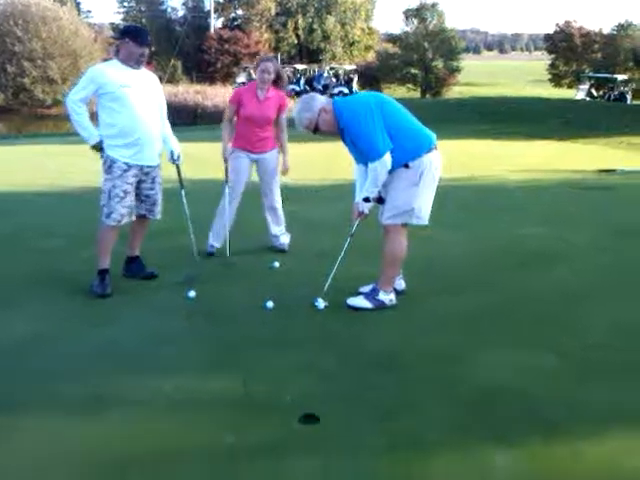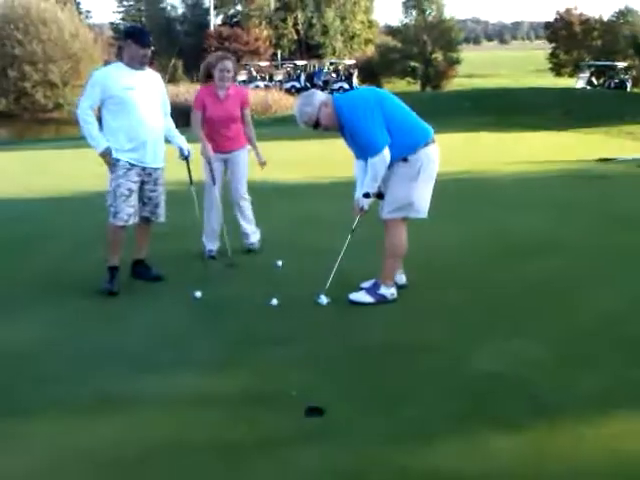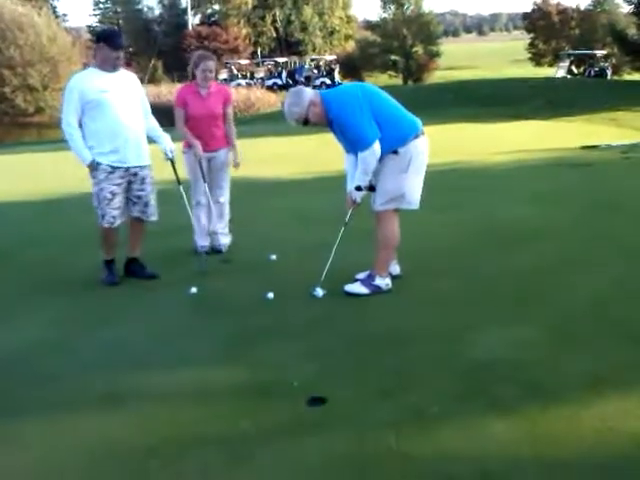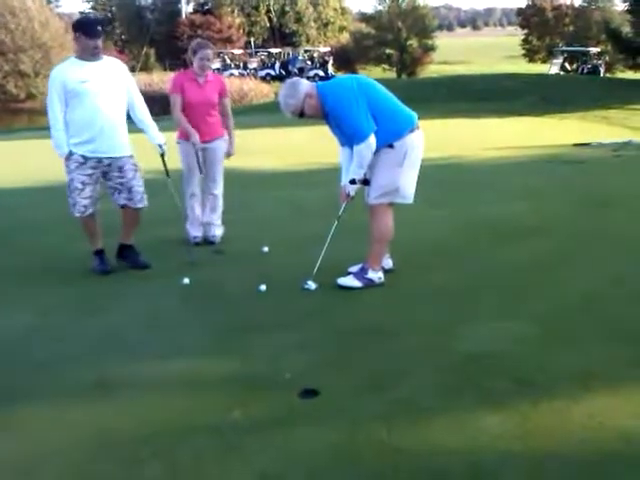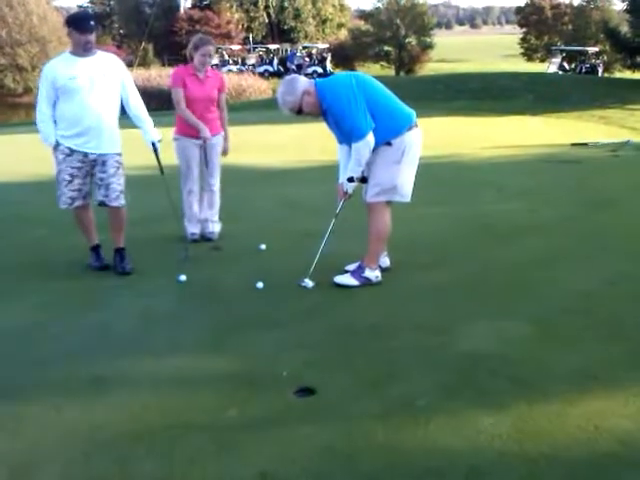
dt=0.4s
person 1, frame 1
left shoulder: (151, 78)
right shoulder: (101, 73)
left elbow: (161, 116)
right elbow: (74, 102)
left wrist: (172, 144)
right wrist: (93, 137)
left hip: (151, 160)
right hip: (120, 159)
left knee: (144, 212)
right knee: (113, 216)
left ankle: (132, 261)
right ankle: (102, 273)
person 1, frame 2
left shoulder: (155, 78)
right shoulder: (105, 76)
left elbow: (164, 116)
right elbow: (84, 111)
left wrist: (179, 140)
right wrist: (101, 146)
left hip: (154, 161)
right hip: (124, 160)
left knee: (148, 215)
right knee: (120, 217)
left ankle: (140, 263)
right ankle: (112, 272)
person 1, frame 3
left shoulder: (131, 79)
right shoulder: (80, 82)
left elbow: (146, 116)
right elbow: (69, 123)
left wrist: (164, 140)
right wrist: (86, 158)
left hip: (139, 161)
right hip: (106, 164)
left knee: (139, 214)
right knee: (109, 219)
left ankle: (133, 261)
right ankle: (109, 264)
person 1, frame 4
left shoulder: (117, 67)
right shoulder: (62, 73)
left elbow: (136, 104)
right elbow: (56, 116)
left wrist: (154, 134)
right wrist: (64, 151)
left hip: (119, 152)
right hip: (83, 154)
left knee: (134, 201)
right knee: (85, 208)
left ankle: (126, 248)
right ankle: (99, 254)
person 1, frame 5
left shoulder: (113, 62)
right shoulder: (54, 68)
left elbow: (133, 100)
right elbow: (43, 109)
left wrist: (150, 130)
right wrist: (52, 141)
left hip: (108, 147)
right hip: (71, 148)
left knee: (115, 201)
right knee: (78, 202)
left ankle: (120, 252)
right ankle: (95, 250)
person 2, frame 1
left shoulder: (355, 112)
right shoulder: (345, 120)
left elbow: (381, 160)
right elbow: (363, 160)
left wrist: (367, 198)
right wrist: (360, 199)
left hip: (418, 161)
right hip: (405, 163)
left knee: (394, 224)
right knee: (392, 222)
left ankle: (384, 292)
right ankle: (394, 280)
person 2, frame 2
left shoulder: (354, 108)
right shoulder: (345, 116)
left elbow: (379, 155)
right elbow: (363, 156)
left wrist: (367, 193)
right wrist: (360, 194)
left hip: (415, 155)
right hip: (403, 157)
left knee: (394, 219)
right knee: (392, 217)
left ankle: (385, 287)
right ankle: (395, 275)
person 2, frame 3
left shoulder: (344, 103)
right shoulder: (334, 109)
left elbow: (370, 149)
right elbow: (353, 149)
left wrist: (359, 187)
right wrist: (351, 188)
left hip: (405, 146)
right hip: (393, 148)
left knee: (386, 210)
right knee: (383, 208)
left ankle: (380, 277)
right ankle: (389, 265)
person 2, frame 4
left shoulder: (340, 95)
right shoulder: (329, 102)
left elbow: (365, 142)
right elbow: (348, 142)
left wrist: (353, 180)
right wrist: (346, 181)
left hip: (400, 140)
right hip: (388, 142)
left knee: (380, 204)
right knee: (377, 202)
left ankle: (373, 271)
right ankle: (381, 259)
person 2, frame 5
left shoulder: (338, 92)
right shoulder: (328, 99)
left elbow: (363, 139)
right elbow: (346, 140)
left wrist: (351, 178)
right wrist: (343, 179)
left hip: (399, 138)
right hip: (386, 140)
left knee: (378, 201)
right knee: (375, 200)
left ankle: (370, 269)
right ankle: (379, 257)
person 3, frame 1
left shoulder: (280, 98)
right shoulder: (240, 93)
left elbow: (282, 130)
right elbow: (227, 120)
left wrist: (285, 157)
right wrist: (226, 144)
left hip: (268, 153)
right hip: (241, 152)
left knee: (272, 196)
right knee: (233, 194)
left ankle: (279, 237)
right ankle: (215, 240)
person 3, frame 2
left shoulder: (241, 93)
right shoulder: (202, 94)
left elbow: (247, 125)
right elbow: (196, 125)
left wrist: (257, 151)
right wrist: (205, 144)
left hip: (238, 150)
right hip: (212, 152)
left knee: (240, 193)
right knee: (212, 197)
left ankle: (251, 236)
right ankle: (211, 243)
person 3, frame 3
left shoulder: (224, 92)
right shoulder: (184, 93)
left elbow: (229, 124)
right elbow: (180, 124)
left wrist: (234, 151)
right wrist: (193, 143)
left hip: (220, 150)
right hip: (195, 151)
left knee: (220, 195)
right knee: (199, 196)
left ankle: (220, 237)
right ankle: (201, 240)
person 3, frame 4
left shoulder: (219, 81)
right shoulder: (179, 79)
left elbow: (227, 114)
right elbow: (176, 112)
left wrist: (231, 141)
right wrist: (191, 132)
left hip: (216, 140)
right hip: (189, 141)
left knee: (214, 186)
right knee: (193, 186)
left ankle: (213, 229)
right ankle: (195, 230)
person 3, frame 5
left shoulder: (217, 77)
right shoulder: (179, 74)
left elbow: (222, 109)
right elbow: (180, 107)
left wrist: (226, 137)
right wrist: (200, 127)
left hip: (214, 136)
right hip: (187, 137)
left knee: (212, 182)
right knee: (191, 183)
left ankle: (210, 225)
right ankle: (192, 227)
